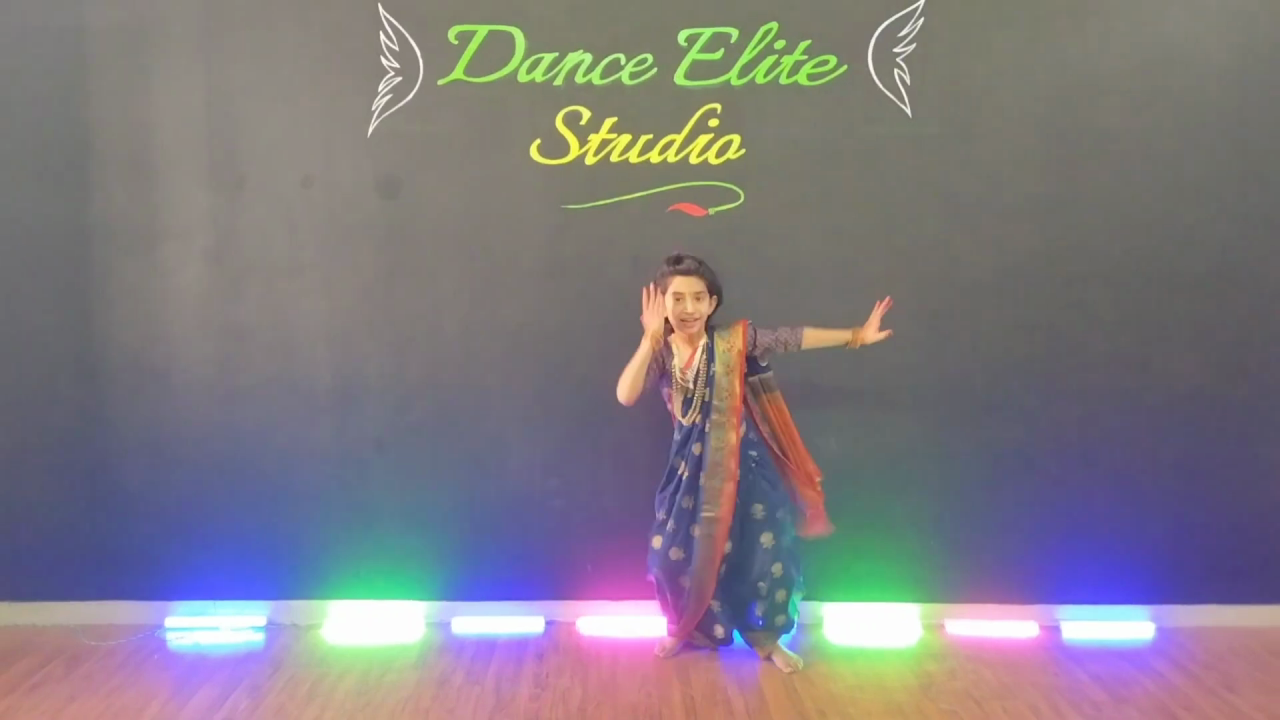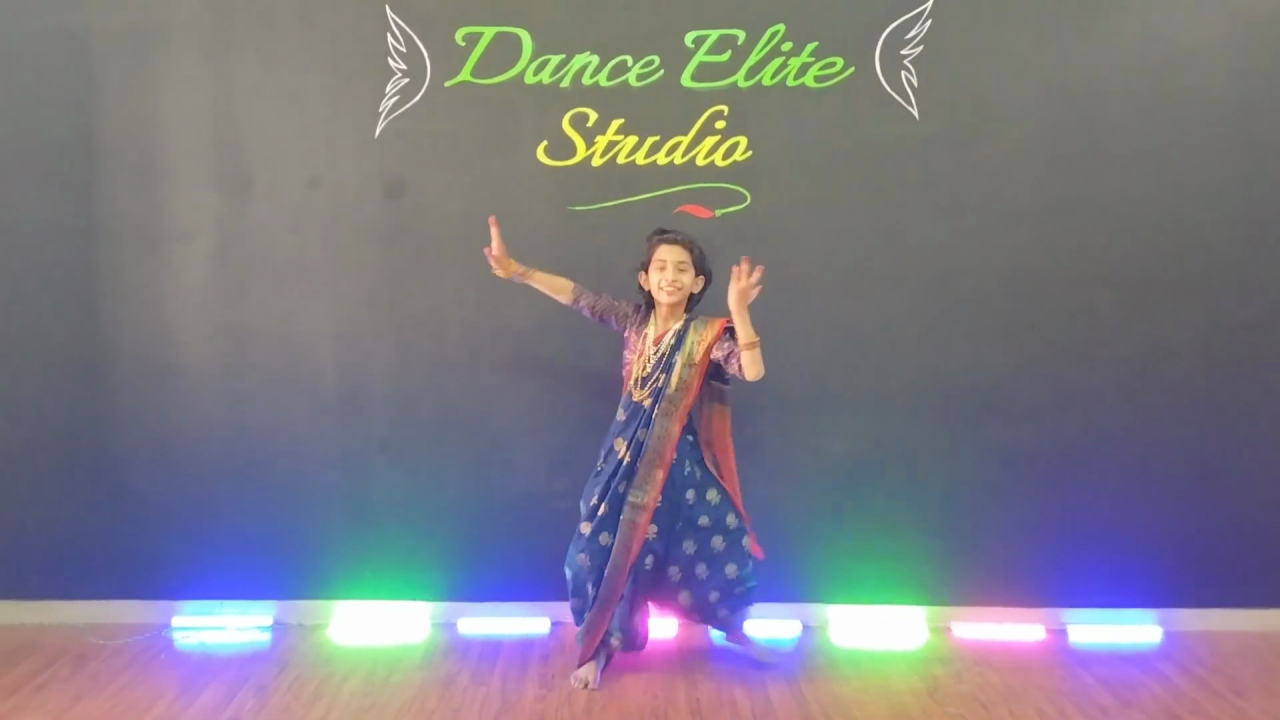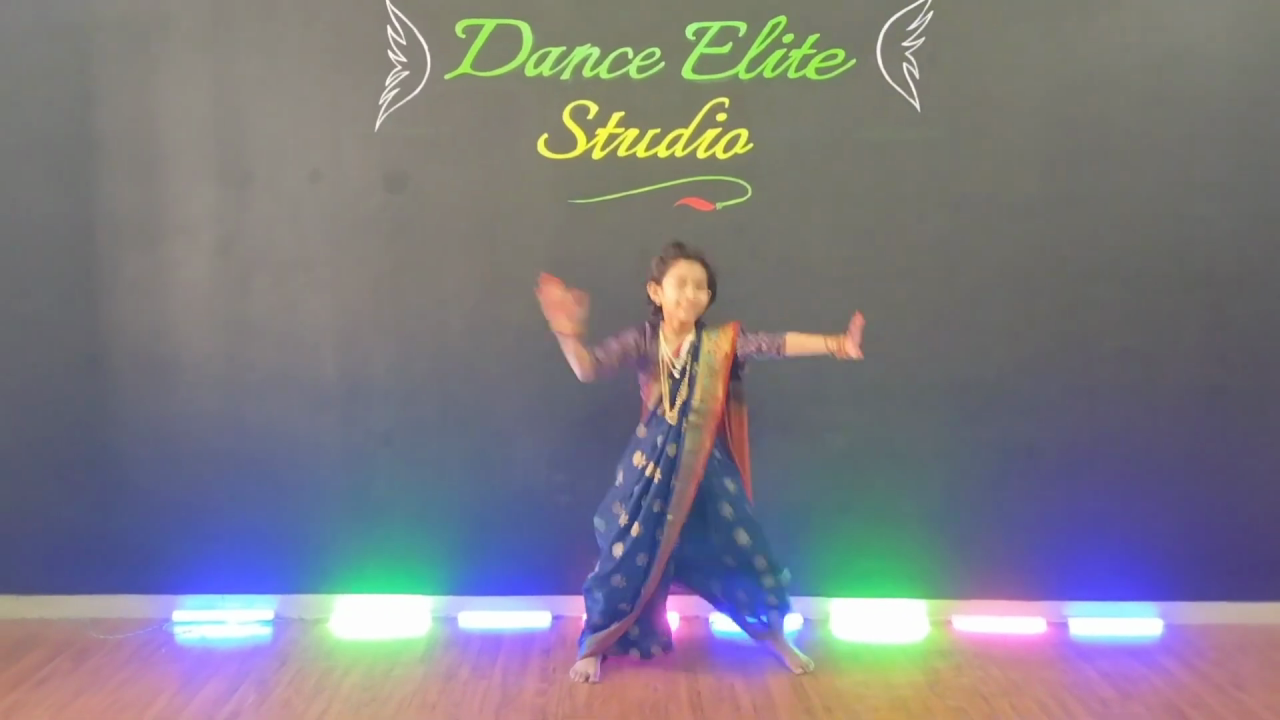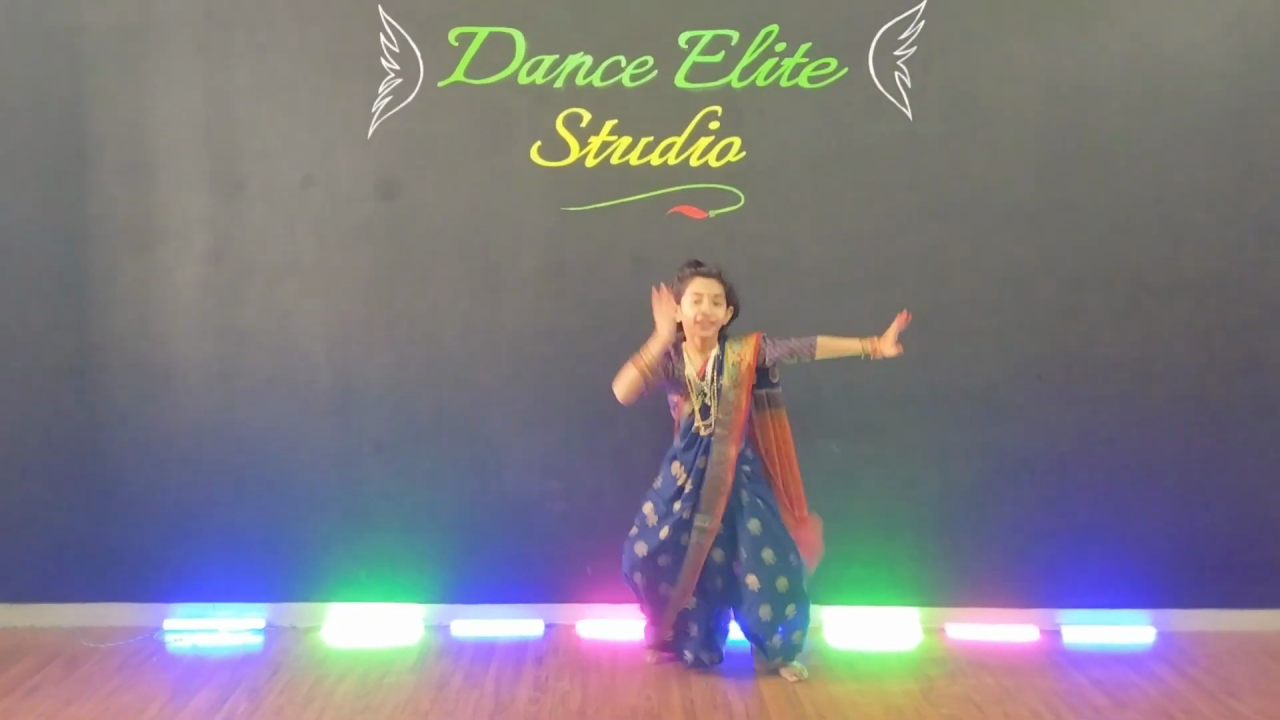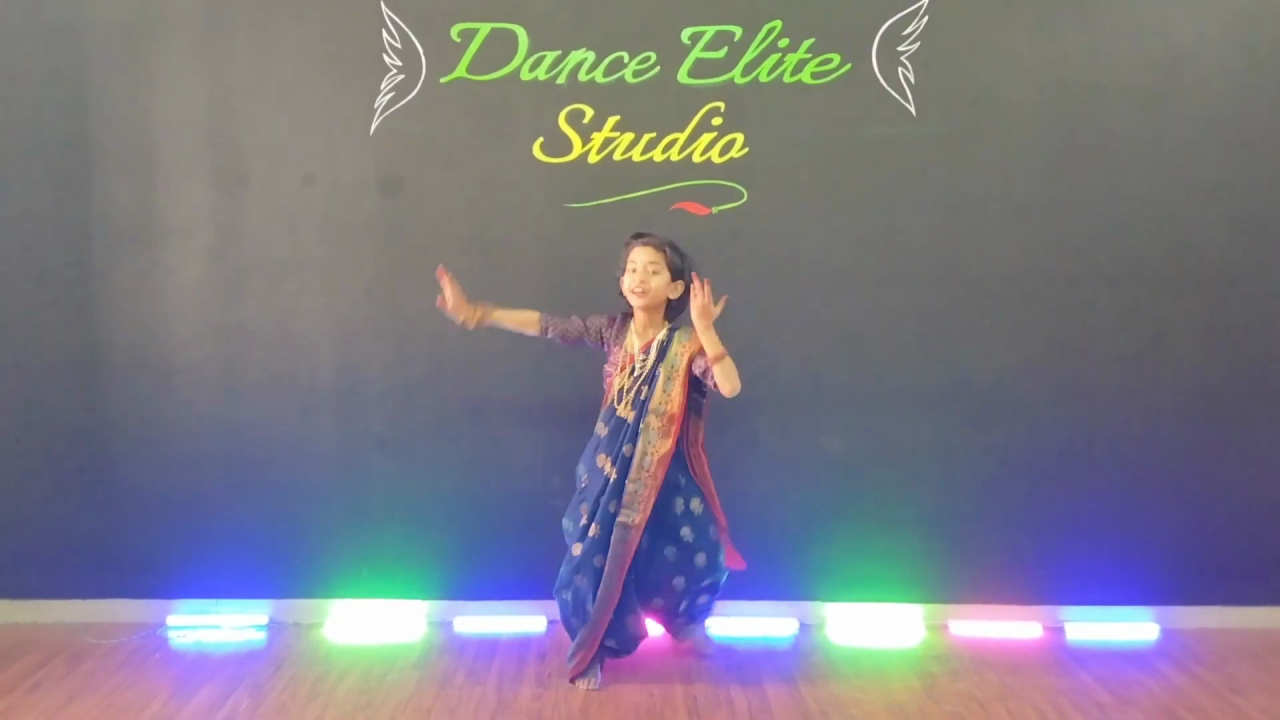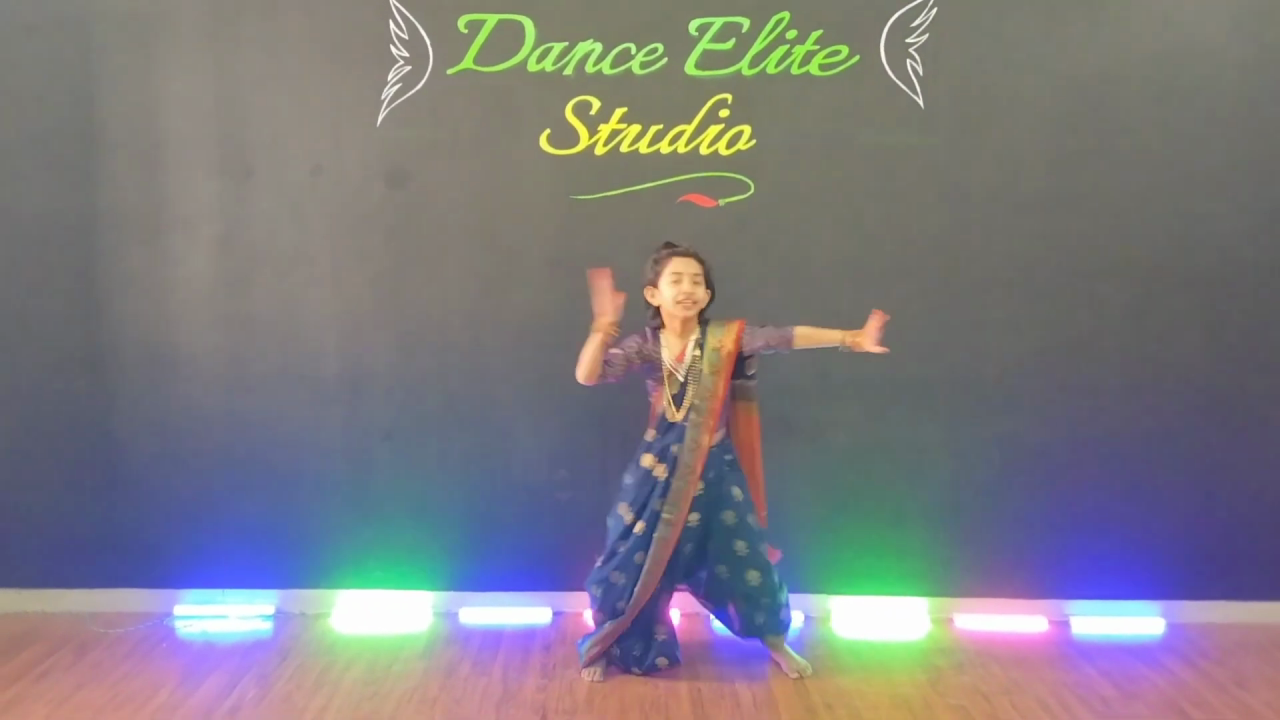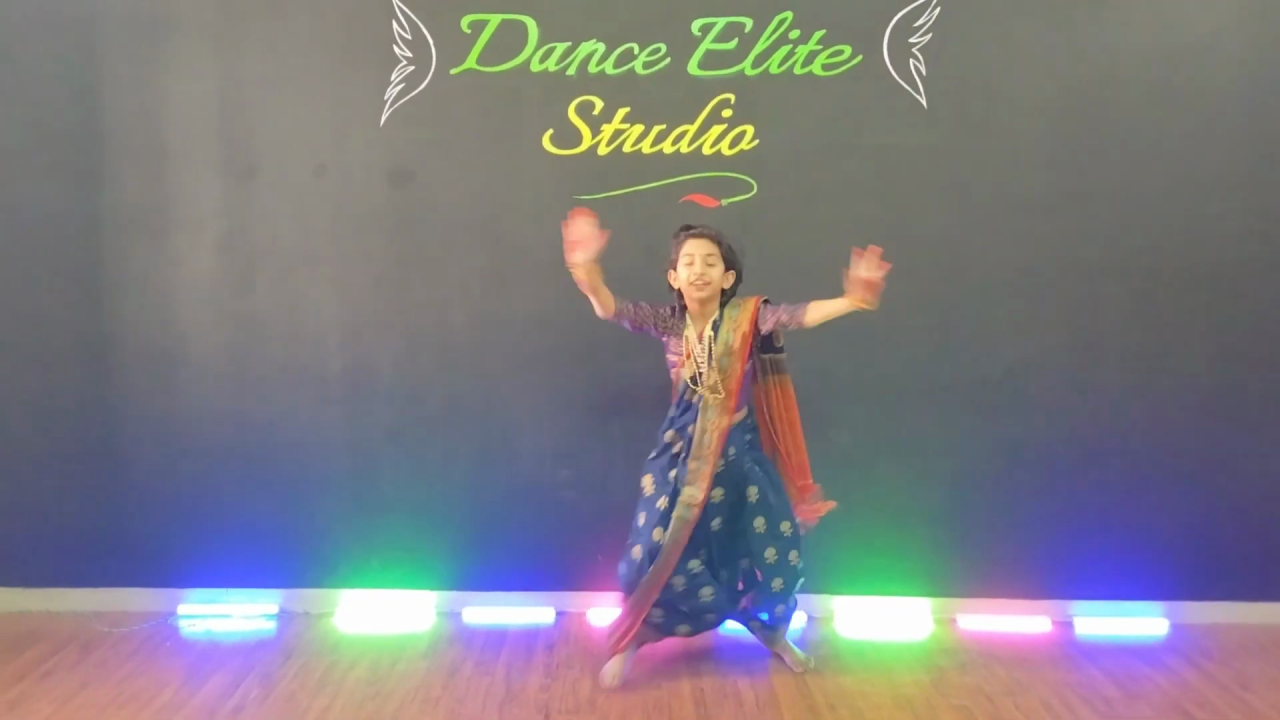
dt=0.5s
person 1, frame 1
left shoulder: (737, 341)
right shoulder: (660, 355)
left elbow: (795, 339)
right elbow: (626, 395)
left wrist: (857, 336)
right wrist: (650, 338)
left hip: (744, 468)
right hip: (690, 472)
left knee: (765, 554)
right knee: (678, 552)
left ankle: (765, 638)
right ankle: (688, 627)
person 1, frame 2
left shoulder: (709, 335)
right shoulder: (631, 319)
left elbow: (753, 372)
right elbow: (575, 295)
left wrist: (739, 313)
right wrist: (515, 270)
left hip: (680, 460)
right hip: (624, 457)
left knee: (719, 544)
right knee: (600, 548)
left ankle: (732, 624)
right ankle: (598, 646)
person 1, frame 3
left shoulder: (722, 341)
right shoulder: (638, 341)
left elbow: (777, 343)
right elbow: (586, 370)
left wrist: (835, 344)
right wrist: (568, 333)
left hip: (706, 467)
right hip: (650, 464)
left knee: (744, 550)
right knee: (627, 554)
left ankle: (774, 636)
right ankle: (597, 643)
person 1, frame 4
left shoulder: (747, 352)
right shoulder: (667, 359)
left elbow: (807, 348)
right elbow: (623, 394)
left wrist: (872, 346)
right wrist: (660, 341)
left hip: (739, 477)
right hip: (686, 476)
left knee: (770, 567)
right knee: (650, 556)
left ankle: (772, 651)
right ankle: (671, 636)
person 1, frame 5
left shoulder: (689, 345)
right shoulder: (611, 330)
left elbow: (730, 388)
right elbow: (544, 325)
left wrist: (706, 328)
right wrist: (474, 314)
left hip: (664, 469)
right hip: (610, 465)
left knee: (696, 551)
right knee: (594, 558)
left ankle: (688, 623)
right ankle: (594, 649)
person 1, frame 6
left shoulder: (729, 338)
right shoulder: (644, 346)
left elbow: (788, 337)
right elbow: (587, 377)
left wrist: (853, 338)
right wrist: (604, 326)
left hip: (715, 467)
right hip: (659, 469)
left knee: (747, 558)
right knee: (630, 562)
left ankle: (774, 640)
right ankle: (606, 647)
person 1, frame 7
left shoulder: (747, 316)
right shoulder: (666, 321)
left elbow: (800, 315)
right elbow: (611, 309)
left wrist: (853, 298)
right wrist: (585, 269)
left hip: (741, 451)
right hip: (682, 450)
left knee: (769, 543)
right knee: (660, 546)
left ankle: (772, 633)
right ankle: (627, 643)
